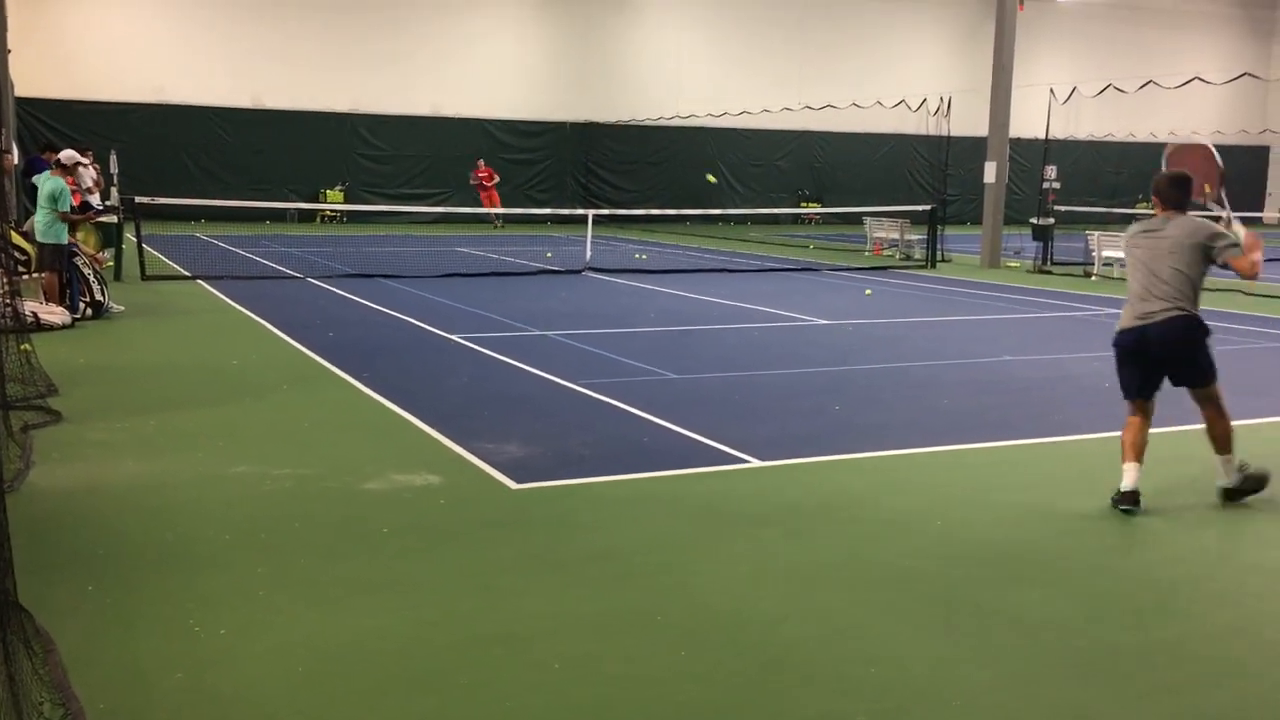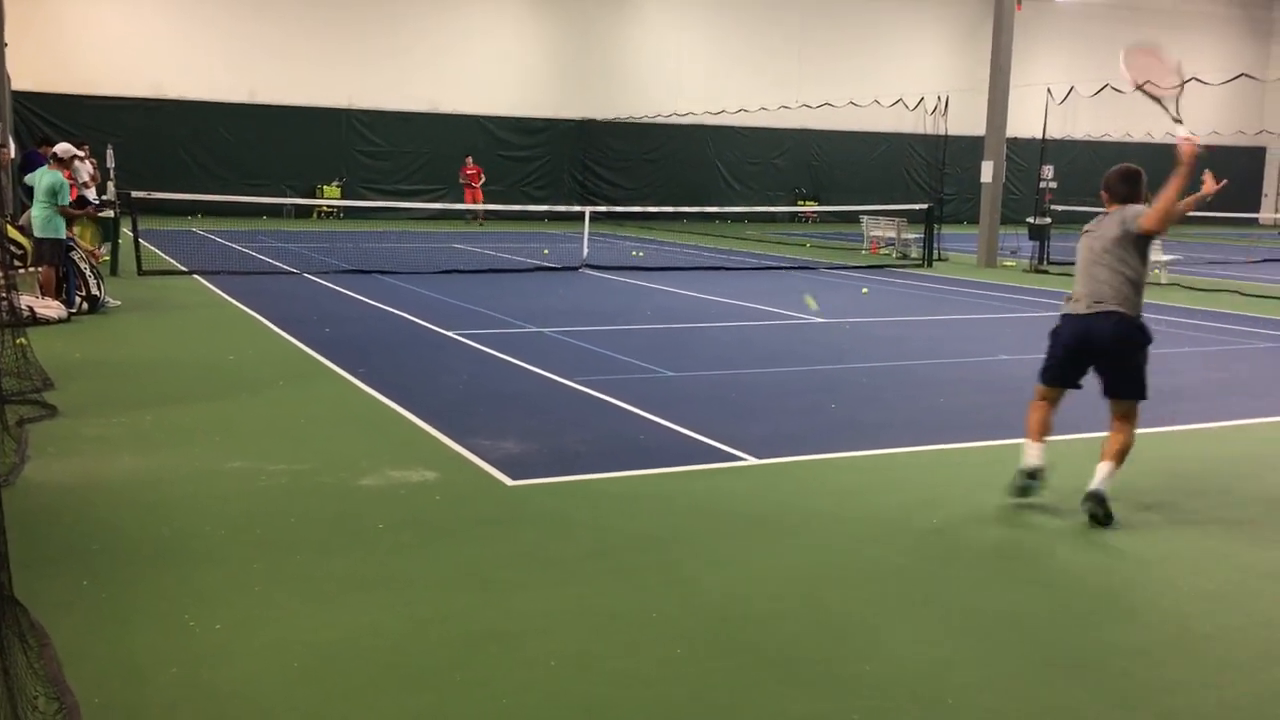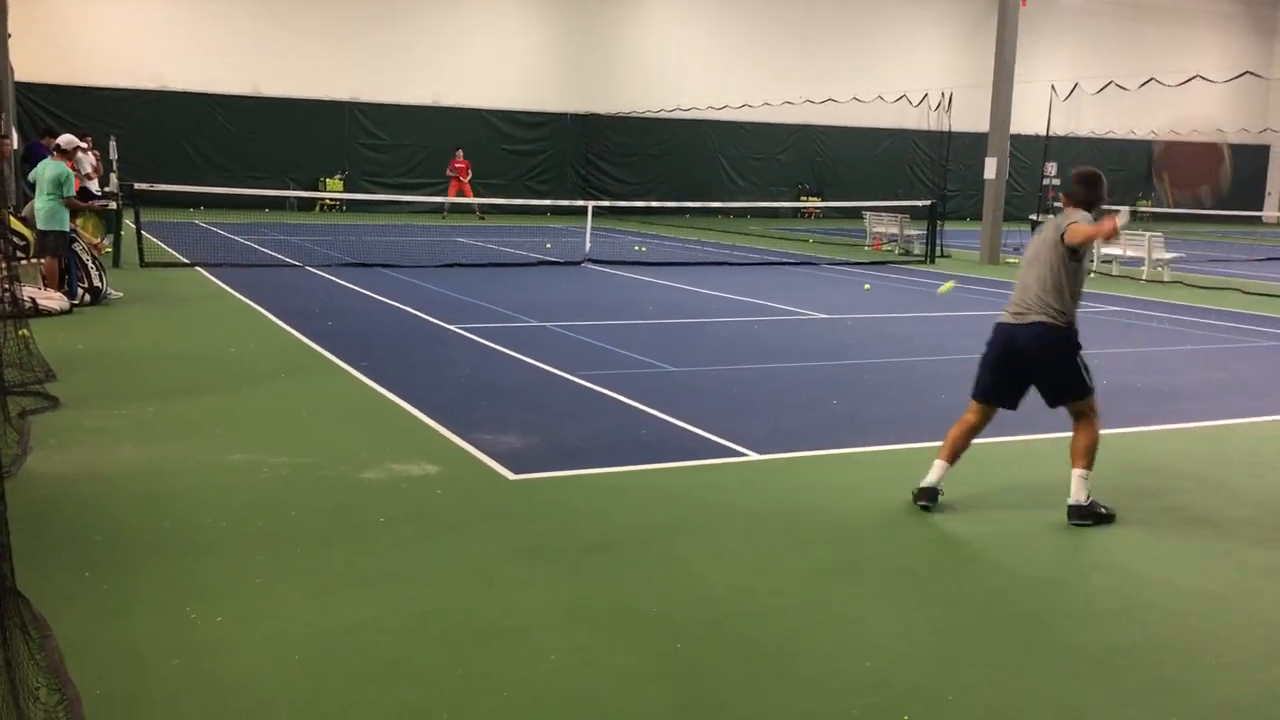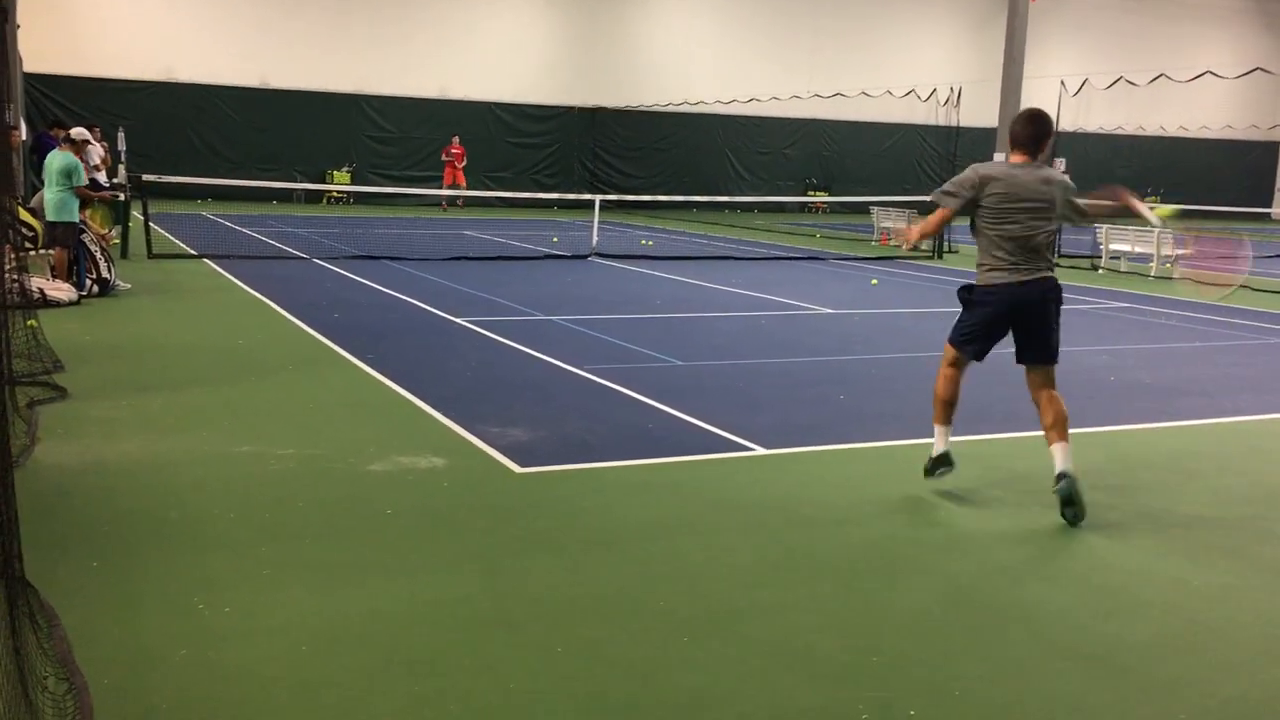
dt=0.2s
person 1, frame 1
left shoulder: (1133, 234)
right shoulder: (1204, 229)
right elbow: (1249, 270)
right wrist: (1254, 248)
left hip: (1131, 331)
right hip: (1176, 327)
left knee: (1139, 413)
right knee: (1210, 404)
left ankle: (1129, 487)
right ankle: (1231, 480)
person 1, frame 2
left shoulder: (1092, 227)
right shoulder: (1131, 216)
right elbow: (1154, 222)
left wrist: (1196, 197)
right wrist: (1183, 167)
left hip: (1074, 322)
right hip: (1122, 327)
left knee: (1044, 399)
right knee: (1123, 419)
left ankle: (1032, 466)
right ankle: (1097, 488)
person 1, frame 3
left shoulder: (1054, 224)
right shoulder: (1080, 220)
right elbow: (1074, 238)
right wrist: (1104, 229)
left hip: (1008, 333)
right hip: (1047, 336)
left knee: (975, 418)
right knee: (1085, 416)
left ankle: (929, 485)
right ankle: (1079, 501)
person 1, frame 4
left shoulder: (981, 175)
right shoulder: (1058, 184)
left elbow: (934, 225)
right elbow: (1086, 210)
left wrist: (914, 234)
right wrist: (1124, 202)
left hip: (999, 293)
right hip: (1042, 293)
left knee: (950, 363)
right knee: (1044, 388)
left ankle: (941, 451)
right ankle: (1063, 475)
